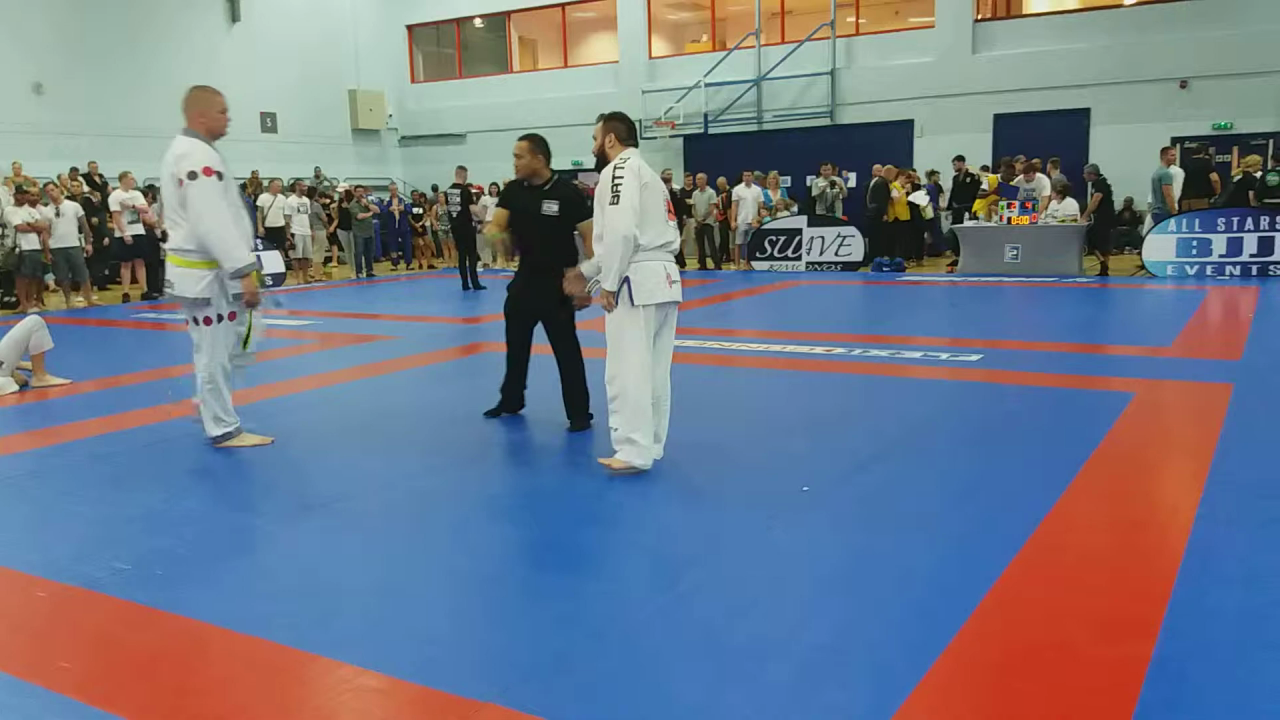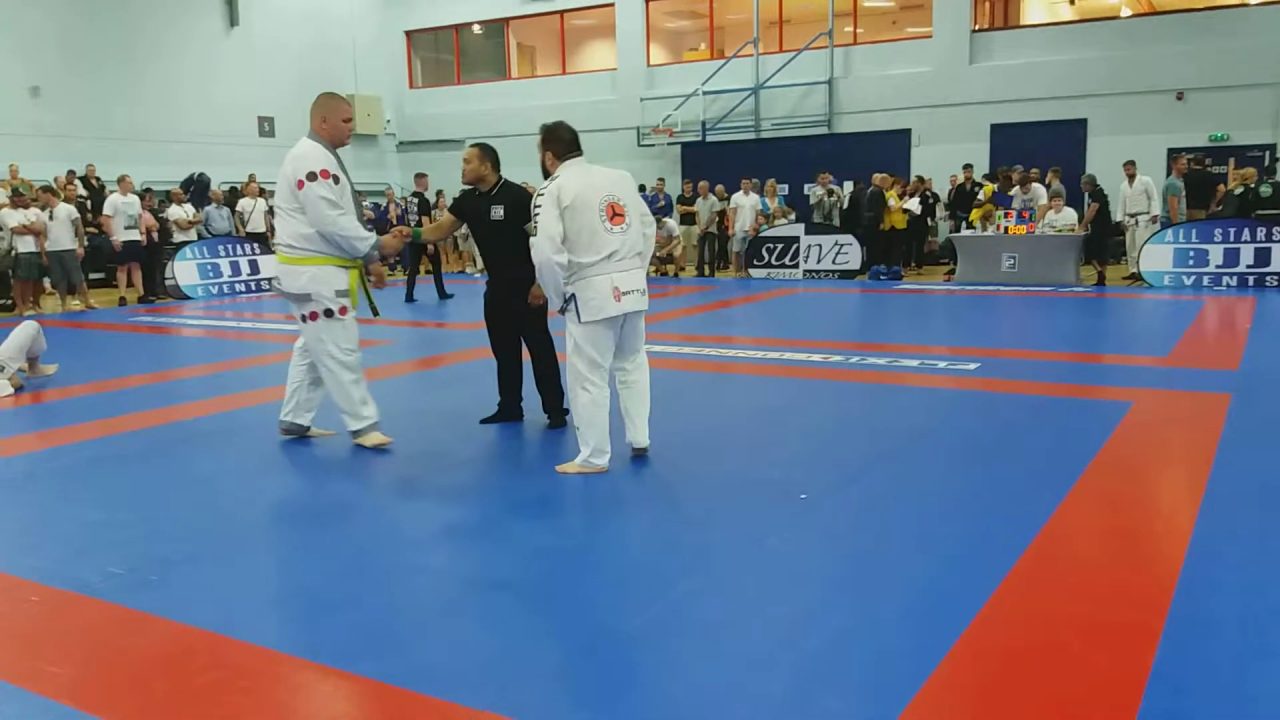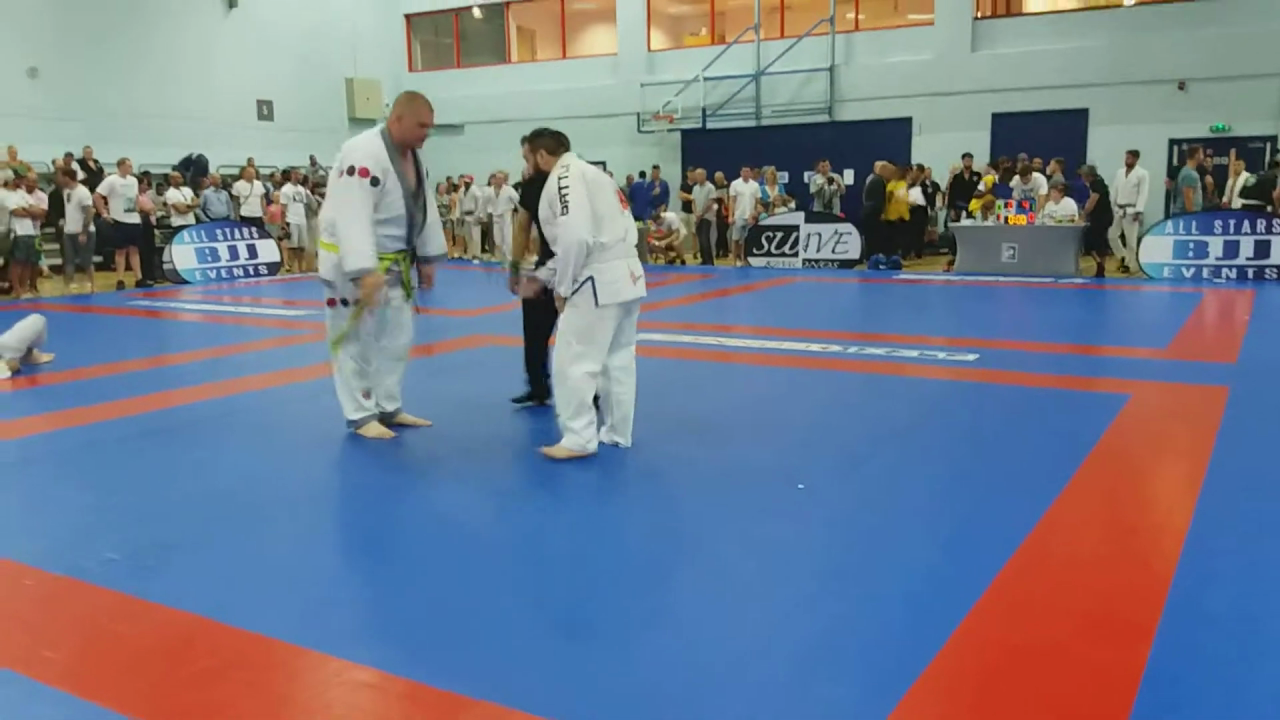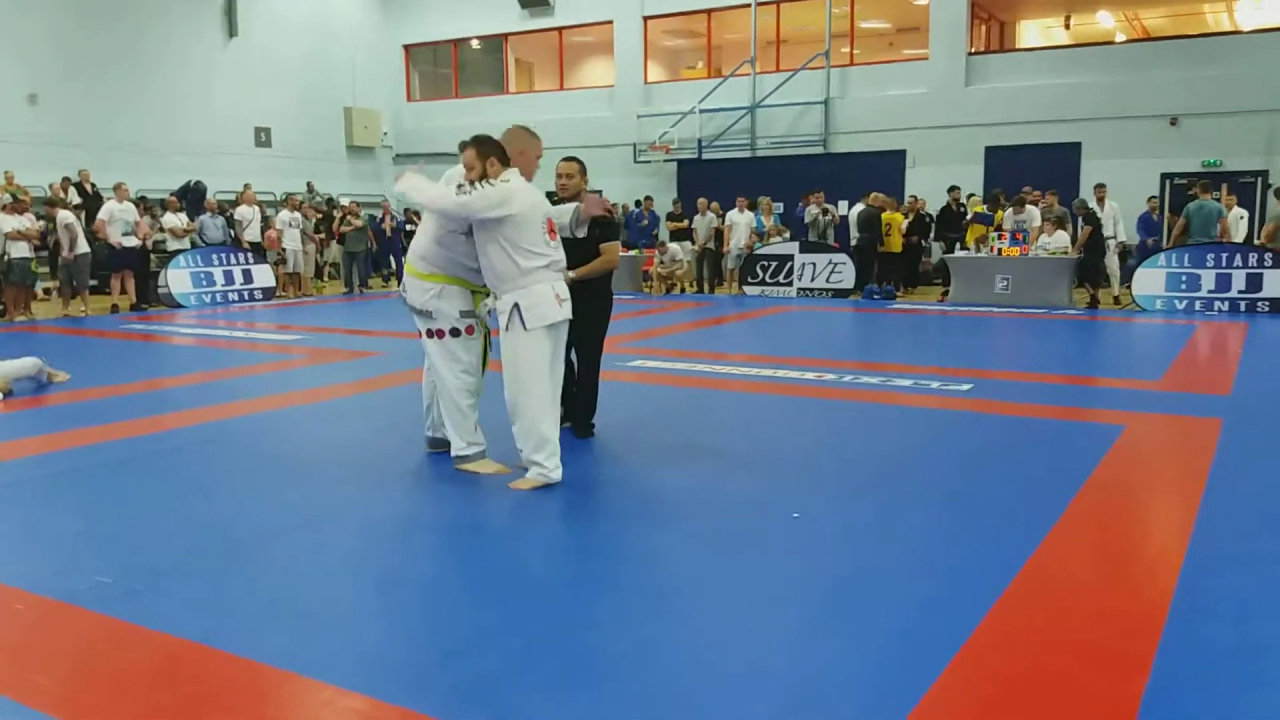
dt=1s
person 1, frame 1
left shoulder: (188, 151)
right shoulder: (198, 156)
right elbow: (213, 224)
left wrist: (239, 268)
right wrist: (243, 271)
left hip: (211, 269)
right hip: (206, 273)
left knee: (235, 341)
right knee: (216, 353)
left ankle: (210, 405)
right ankle: (223, 429)
person 1, frame 2
left shoulder: (320, 156)
right shoulder: (311, 159)
left elbow: (342, 217)
right elbow: (331, 221)
left wrist: (368, 261)
right wrist: (376, 245)
left hip: (322, 269)
right hip: (314, 273)
left knee: (312, 349)
right knee: (340, 350)
left ankle: (294, 419)
right ankle: (362, 425)
person 1, frame 3
left shoulder: (413, 155)
right shoulder: (363, 154)
left elbow: (424, 209)
right elbow: (352, 218)
left wrist: (427, 259)
right wrist: (365, 271)
left hip: (393, 263)
right hip: (350, 259)
left knee: (397, 337)
right knee: (355, 341)
left ankle: (388, 408)
right ankle: (361, 416)
person 1, frame 4
left shoulder: (501, 186)
right shoulder: (474, 181)
left elbow: (536, 224)
right elbow: (446, 232)
left wrist: (578, 212)
right wrist: (492, 258)
left hip: (452, 285)
right hip: (440, 286)
left knee: (444, 366)
right knee: (459, 370)
left ankle: (438, 433)
right ankle: (468, 451)
person 2, frame 1
left shoulder: (621, 168)
right shoulder: (645, 172)
left elbow: (621, 231)
left wrist: (609, 283)
right wrist: (587, 272)
left hip: (637, 282)
right hip: (664, 278)
left knee: (627, 368)
right knee: (654, 368)
left ankle: (634, 451)
right ankle: (651, 443)
person 2, frame 2
left shoulder: (551, 190)
right shoulder: (620, 177)
left elbow: (546, 255)
right elbow: (647, 228)
left wrist: (558, 299)
left hip: (592, 293)
right hip: (632, 285)
left knee: (587, 379)
right knee: (632, 363)
left ankle: (594, 457)
right ankle: (639, 436)
person 2, frame 3
left shoulder: (564, 176)
right shoulder: (587, 172)
left elbow: (575, 237)
left wrist: (563, 287)
right wrist: (543, 276)
left hip: (600, 281)
right hip: (627, 274)
left knee: (573, 361)
right knee: (619, 359)
left ankle: (579, 438)
right ankle: (617, 432)
person 2, frame 4
left shoulder: (502, 192)
right shoulder: (526, 192)
left elbow: (443, 202)
left wrist: (408, 181)
left hip: (528, 303)
right hip: (552, 297)
left knee: (528, 389)
right knee: (545, 386)
left ankle: (544, 467)
right ankle: (541, 454)
person 3, frame 1
left shoulder: (568, 193)
right shoulder: (513, 190)
left elbow: (591, 237)
right elbow: (494, 225)
right wrist: (495, 236)
left hip: (558, 284)
right hip: (525, 280)
left knee: (566, 349)
right knee: (516, 343)
left ankle: (579, 413)
right ankle: (511, 400)
person 3, frame 2
left shoulder: (516, 197)
right shoulder: (467, 200)
right elbow: (441, 229)
left wrist: (540, 282)
right wrist: (413, 234)
left hip: (526, 287)
right hip: (497, 287)
left knee: (539, 347)
right knee: (504, 350)
left ankle: (555, 411)
right ankle: (510, 407)
person 3, frame 3
right shoulder: (531, 185)
right elbow: (523, 225)
right wrist: (515, 266)
right hip: (545, 268)
right knee: (534, 331)
right ankle: (538, 388)
person 3, frame 4
left shoulder: (599, 214)
left elbow: (611, 259)
left wrist: (572, 275)
left hip: (592, 299)
left knee: (587, 360)
left ankle: (583, 420)
right ankle: (569, 409)
